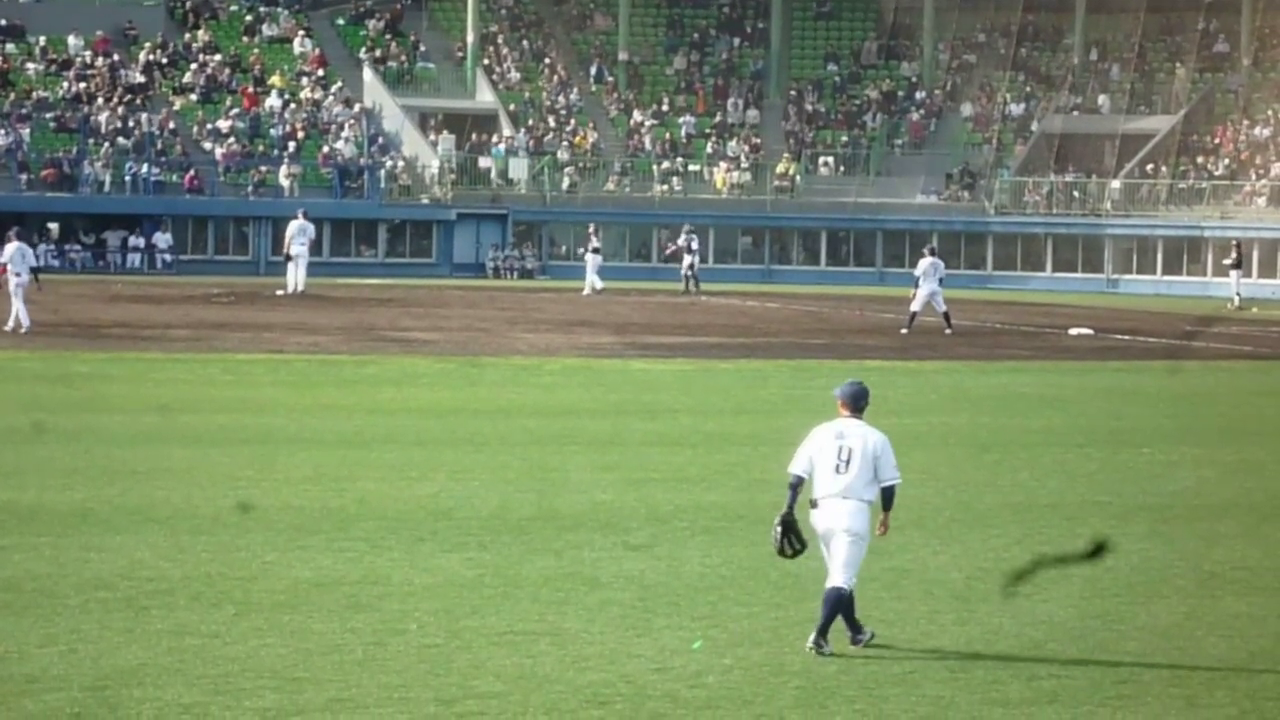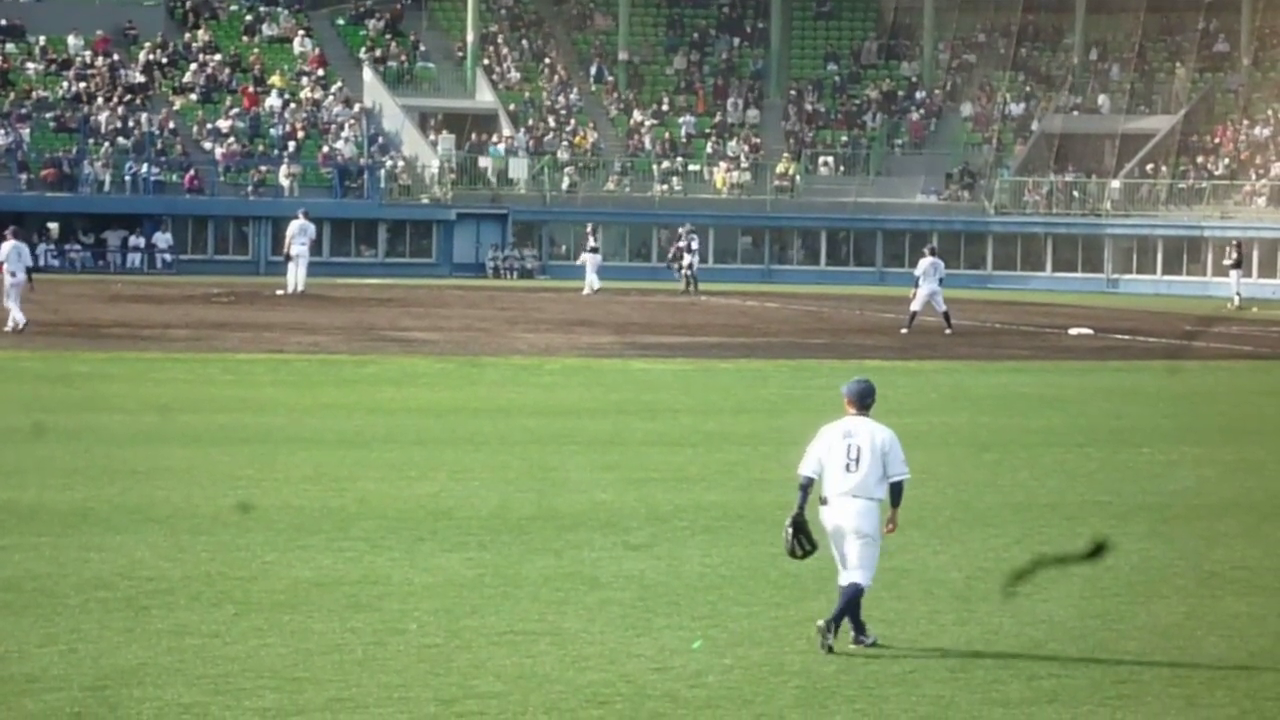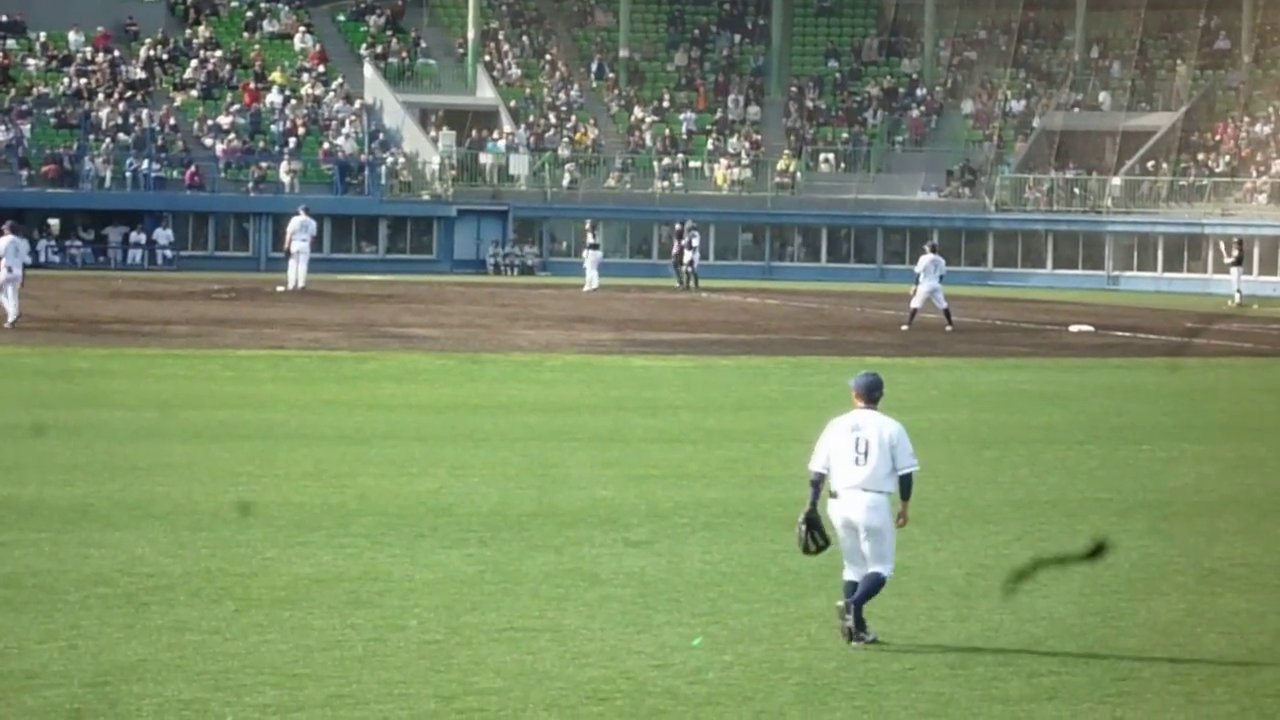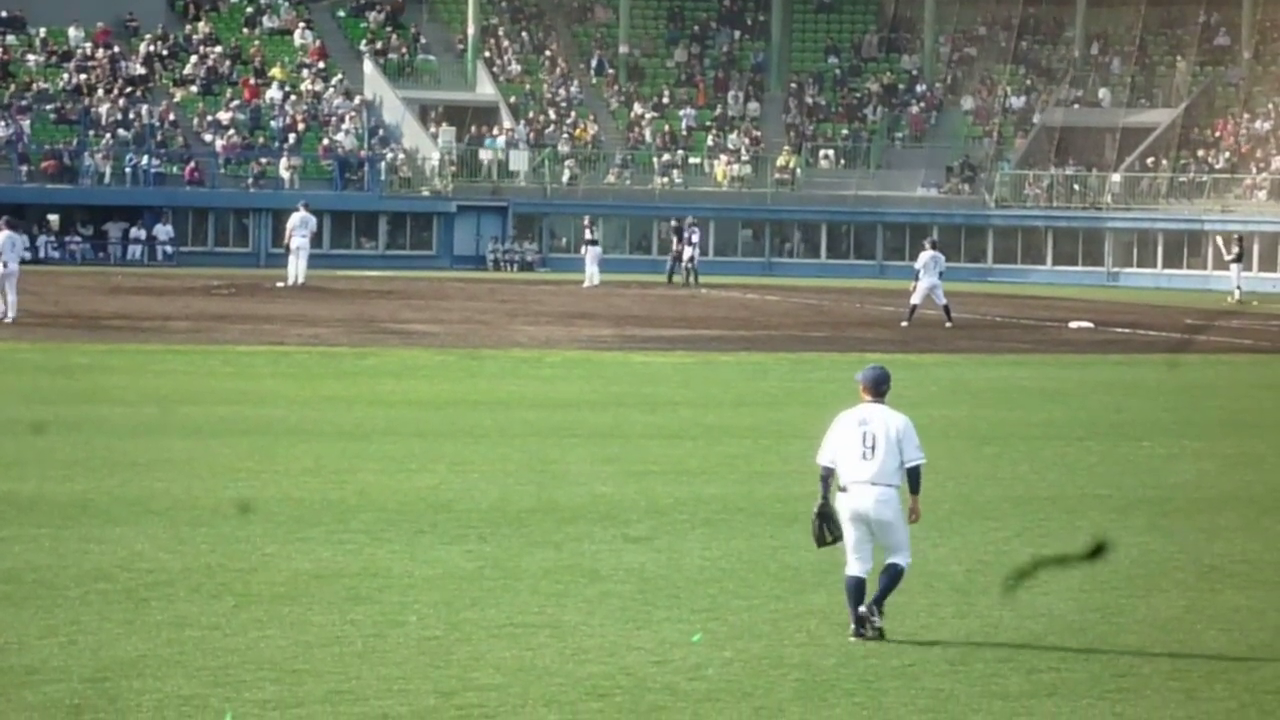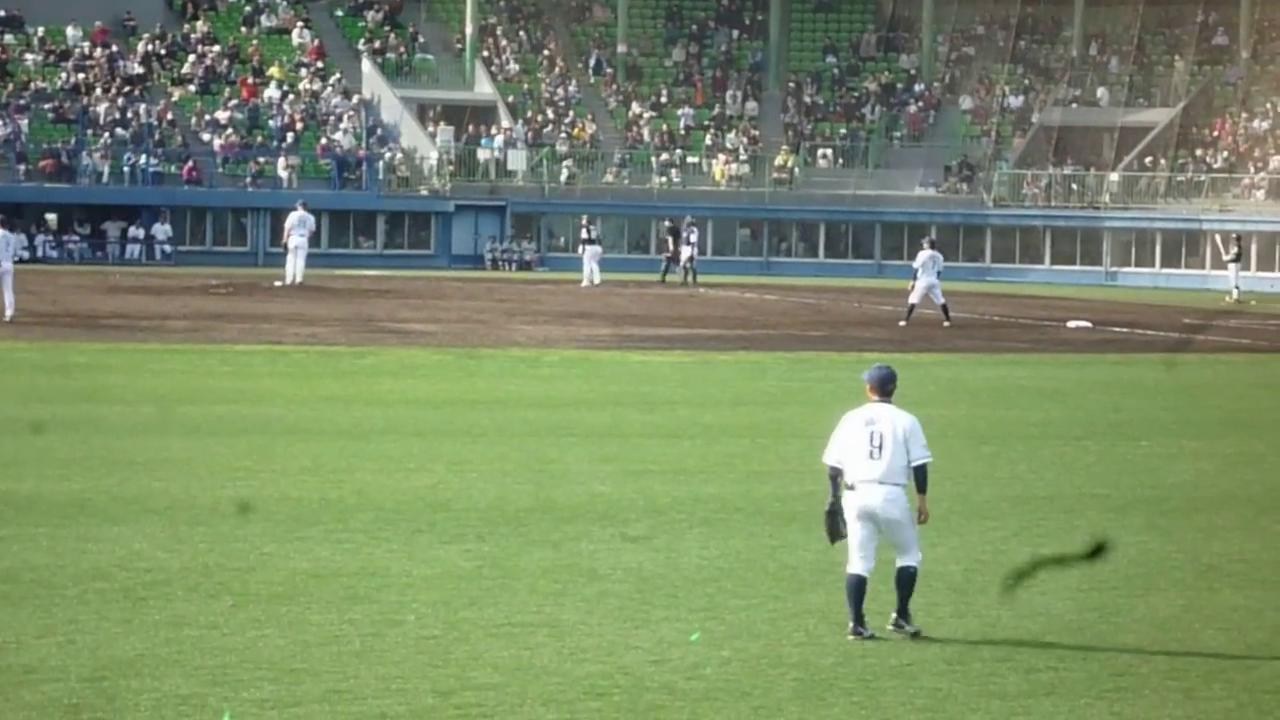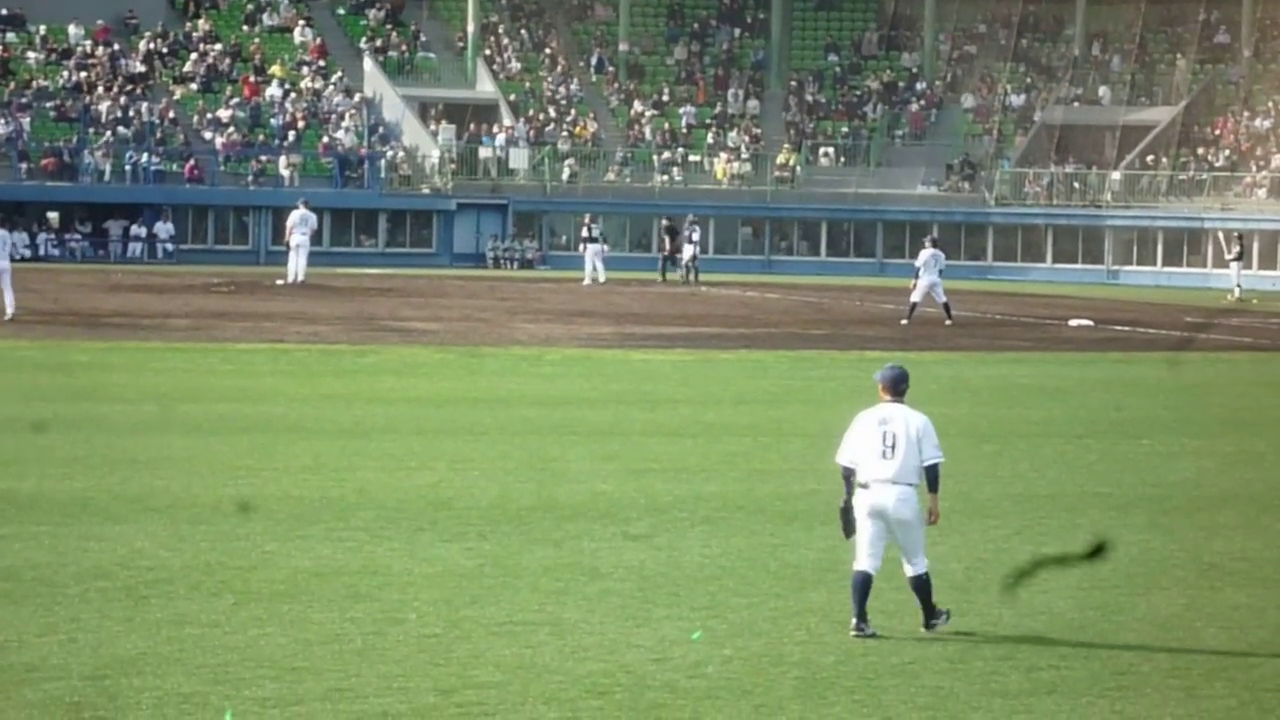
dt=0.1s
person 1, frame 1
left shoulder: (820, 432)
right shoulder: (876, 438)
left elbow: (798, 474)
right elbow: (888, 483)
left wrist: (789, 508)
right wrist: (886, 515)
left hip: (822, 511)
right hip: (853, 512)
left knee: (838, 575)
right knee: (842, 578)
left ankle: (857, 632)
right ankle: (819, 635)
person 1, frame 2
left shoulder: (828, 431)
right shoulder: (883, 434)
left elbow: (808, 475)
right elbow: (896, 479)
left wrist: (800, 508)
right wrist: (894, 512)
left hip: (831, 509)
right hip: (864, 510)
left knee: (847, 573)
right knee: (860, 577)
left ankle: (858, 631)
right ankle: (831, 624)
person 1, frame 3
left shoulder: (837, 425)
right shoulder: (891, 427)
left elbow: (818, 470)
right elbow: (905, 472)
left wrist: (812, 504)
right wrist: (904, 506)
left hip: (840, 503)
right hip: (873, 504)
left knee: (854, 568)
right knee: (881, 567)
left ankle: (858, 628)
right ankle: (850, 605)
person 1, frame 4
left shoulder: (844, 419)
right shoulder: (898, 421)
left elbow: (826, 465)
right elbow: (913, 465)
left wrist: (824, 498)
right wrist: (914, 500)
left hip: (849, 498)
right hip: (883, 497)
left knee: (856, 562)
right knee: (898, 556)
left ankle: (858, 624)
right ankle: (873, 606)
person 1, frame 5
left shoulder: (851, 419)
right shoulder: (905, 420)
left elbow: (834, 464)
right elbow: (919, 464)
left wrist: (834, 497)
right wrist: (922, 500)
left hip: (856, 496)
right hip: (890, 496)
left knee: (859, 561)
right knee: (909, 555)
left ankle: (857, 623)
right ankle: (901, 615)
person 1, frame 6
left shoulder: (863, 419)
right shoulder: (918, 420)
left elbow: (847, 464)
right elbow: (931, 464)
left wrist: (849, 495)
right wrist: (934, 501)
left hip: (868, 495)
right hip: (902, 496)
left knee: (865, 560)
right knee: (915, 561)
left ankle: (859, 619)
right ankle: (930, 616)
